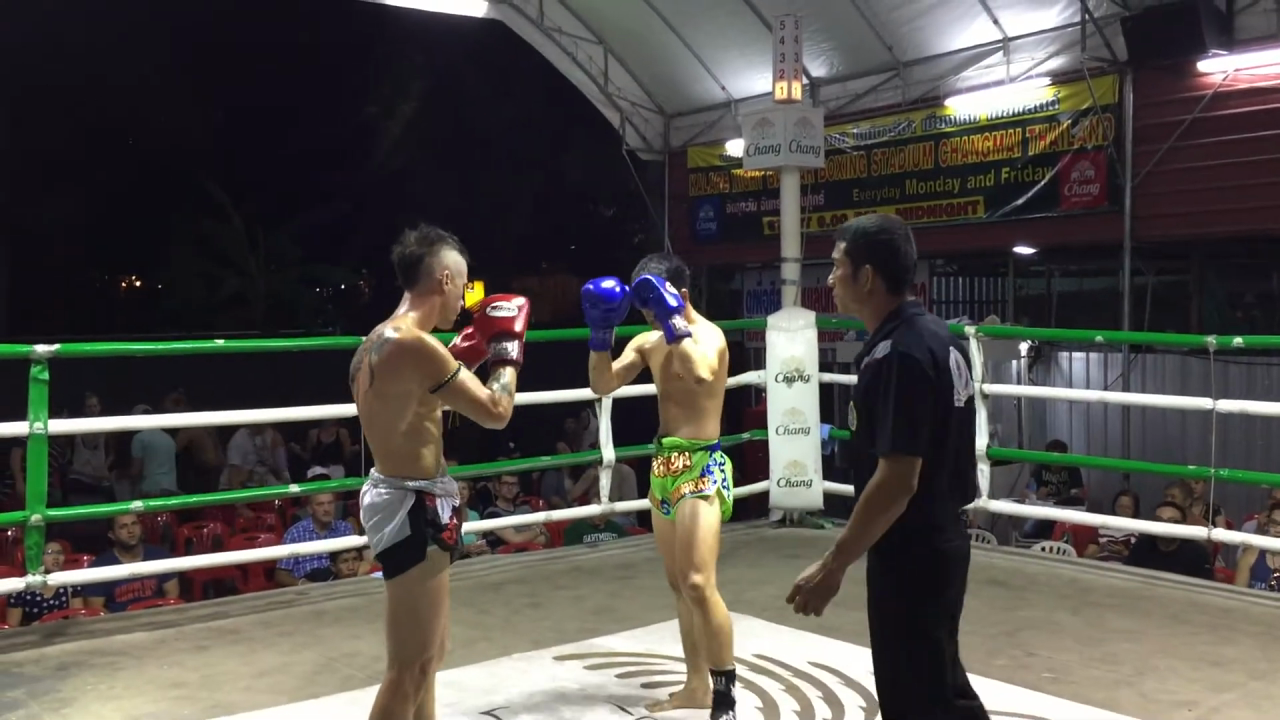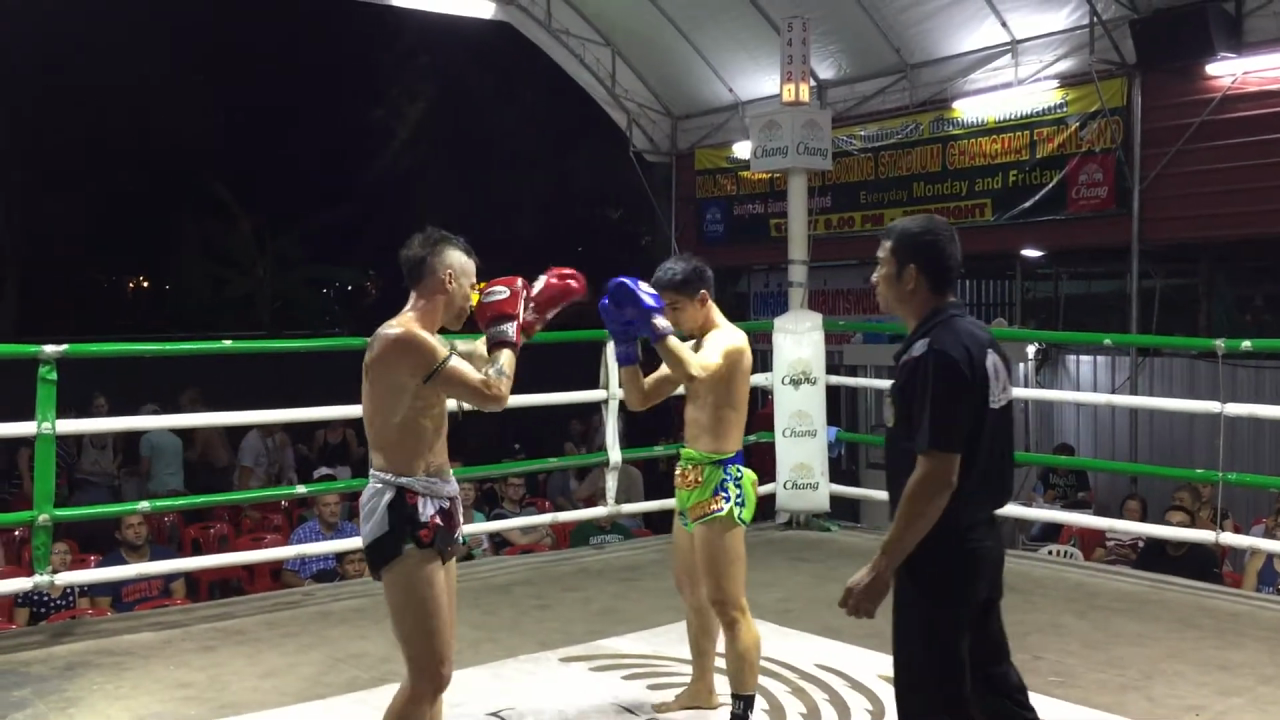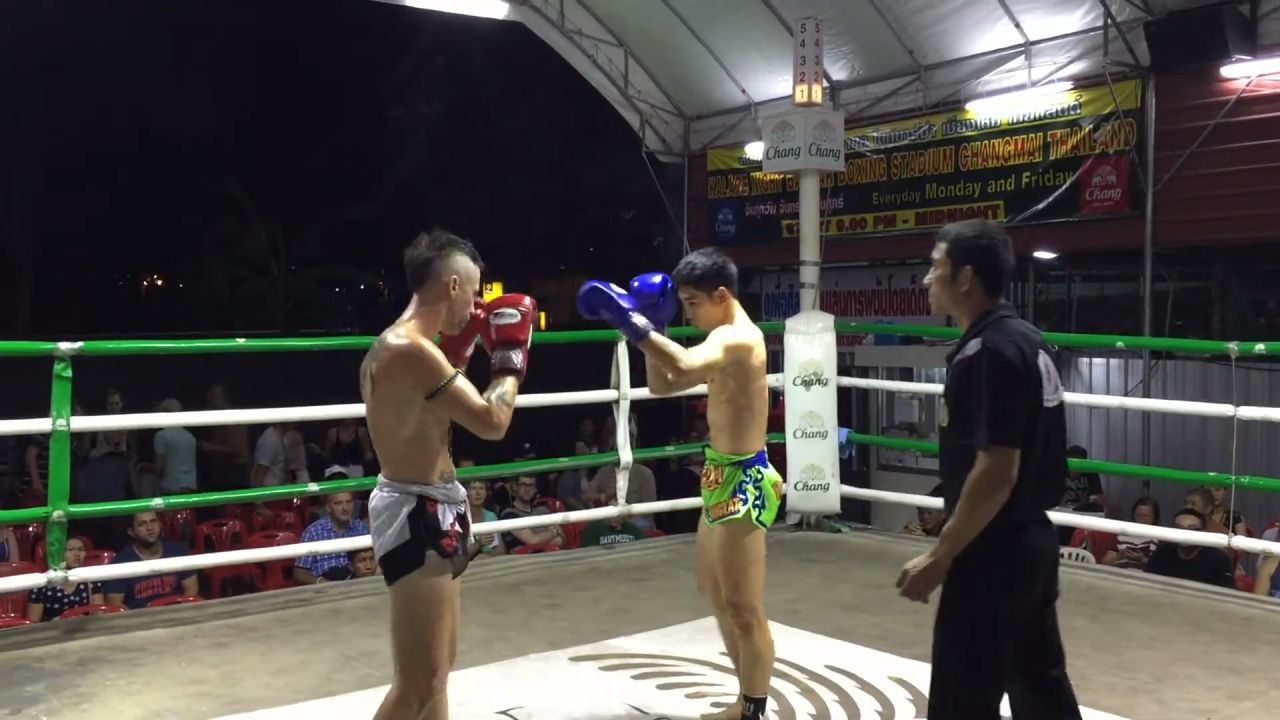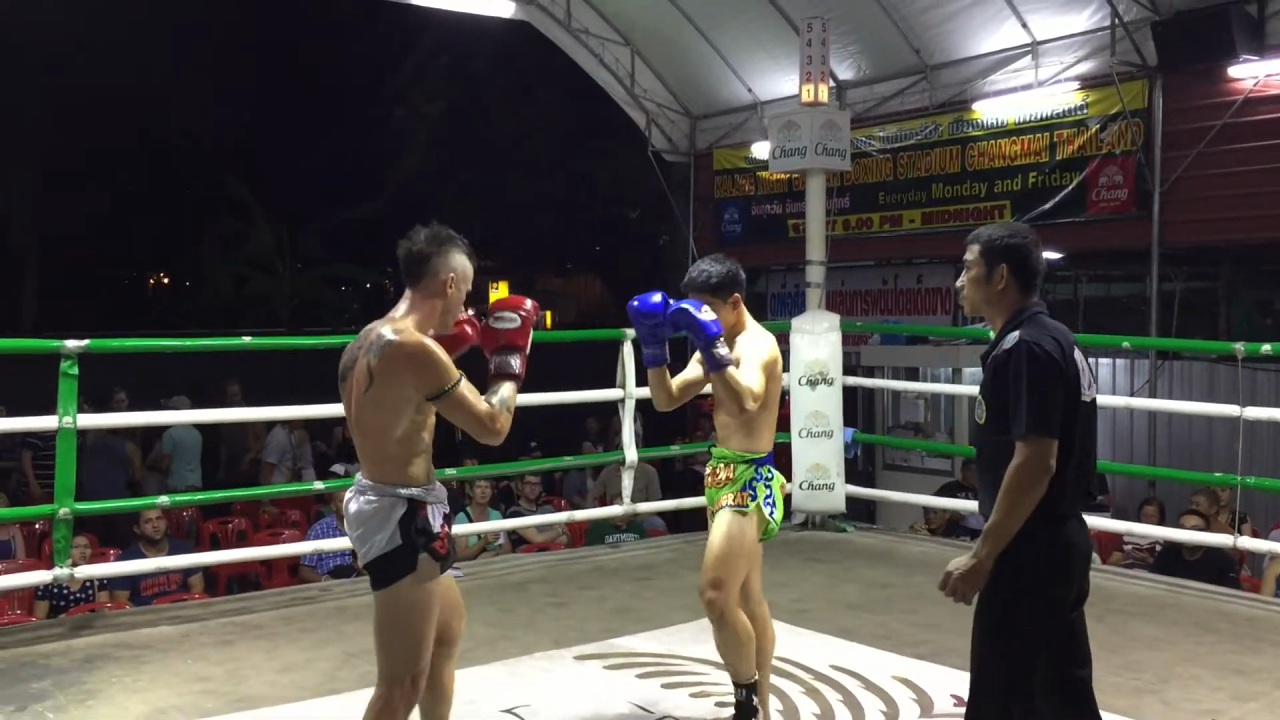
dt=0.3s
person 1, frame 1
left shoulder: (898, 355)
right shoulder: (934, 336)
left elbow: (897, 479)
left wrist: (832, 566)
left hip: (911, 552)
right hip: (940, 540)
person 1, frame 2
left shoulder: (935, 353)
right shoulder: (976, 339)
left elbow: (936, 477)
left wrist: (882, 567)
left hip: (941, 554)
right hip: (977, 542)
person 1, frame 3
left shoulder: (988, 352)
right shoulder: (1024, 341)
left elbow: (995, 471)
left wrist: (939, 556)
left hip: (993, 553)
right hip: (1030, 543)
person 1, frame 4
left shoulder: (1024, 347)
right shoulder: (1052, 339)
left elbow: (1035, 463)
left wrist: (982, 555)
left hip: (1030, 551)
right hip: (1061, 542)
person 2, frame 1
left shoulder: (379, 340)
right shoulder: (414, 345)
right elbow: (495, 412)
left wrist: (457, 363)
right wrist: (506, 343)
left hip: (401, 498)
right hip: (414, 507)
left knee: (428, 654)
right knee: (409, 668)
person 2, frame 2
left shoulder: (423, 341)
right shoulder: (403, 340)
left elbow: (483, 358)
right elbow: (492, 393)
left wrist: (539, 305)
right wrist: (506, 325)
left hip: (430, 509)
right hip: (406, 514)
left knee: (435, 665)
right knee: (430, 673)
person 2, frame 3
left shoulder: (404, 345)
right shoulder: (411, 351)
right elbow: (491, 422)
left wrist: (458, 349)
right wrist: (511, 352)
left hip: (433, 514)
right hip: (419, 518)
left knee: (438, 664)
person 2, frame 4
left shoulder: (369, 339)
right shoulder: (412, 348)
right elbow: (492, 427)
left wrist: (443, 351)
right wrist: (508, 354)
left hip: (385, 505)
right hip: (404, 518)
left knee: (448, 632)
person 3, frame 1
left shoulder: (707, 334)
right shoulder: (647, 342)
left elbow: (702, 375)
right elbow: (601, 384)
left wrist: (672, 319)
right wrist: (600, 330)
left hip: (701, 466)
right hip: (663, 466)
left knee: (698, 584)
right knee: (678, 584)
person 3, frame 2
left shoulder: (727, 341)
right shoulder: (700, 345)
left elbow: (694, 367)
right elbow: (637, 399)
left wrist: (653, 320)
right wrist: (626, 340)
left hip: (719, 482)
right hip: (690, 477)
left knee: (728, 606)
right knee: (691, 590)
person 3, frame 3
left shoulder: (739, 339)
right shoulder: (722, 344)
left elbow: (686, 364)
right elbow: (663, 383)
left wrist: (632, 320)
right wrist: (653, 325)
left hip: (741, 480)
right hip: (721, 477)
left knee: (744, 610)
right knee: (715, 591)
person 3, frame 4
left shoulder: (758, 344)
right shoulder: (711, 351)
left elbow: (748, 401)
right elbow: (666, 399)
left wrist: (715, 344)
right wrist: (653, 345)
left hip: (749, 480)
right hip: (721, 475)
left knee: (715, 594)
right knee: (746, 599)
